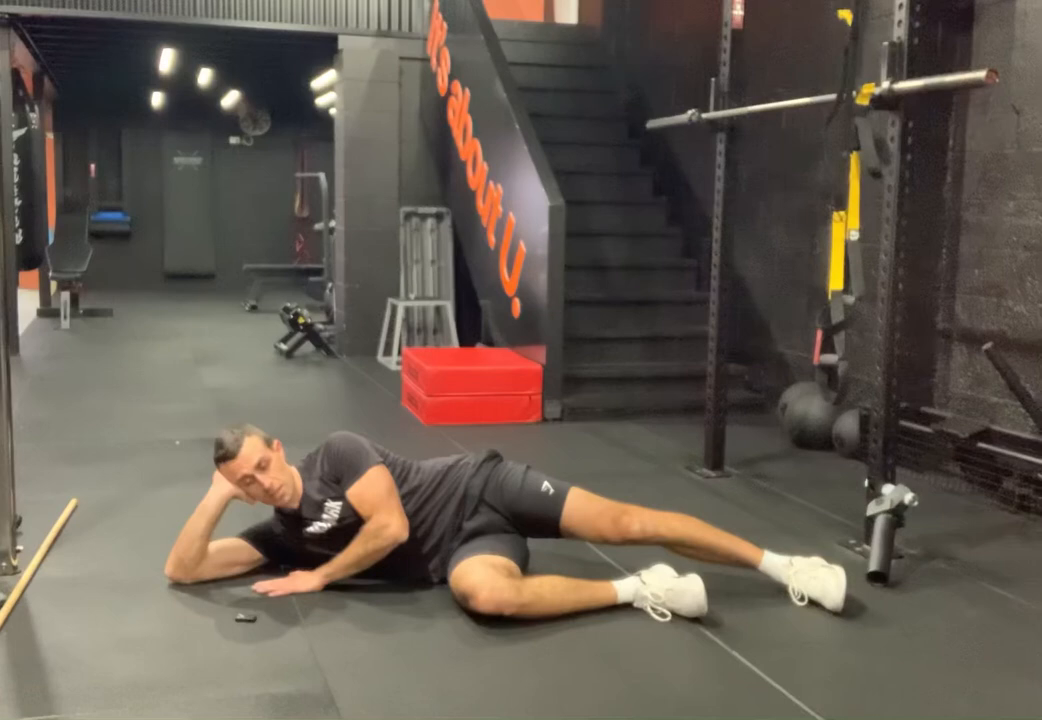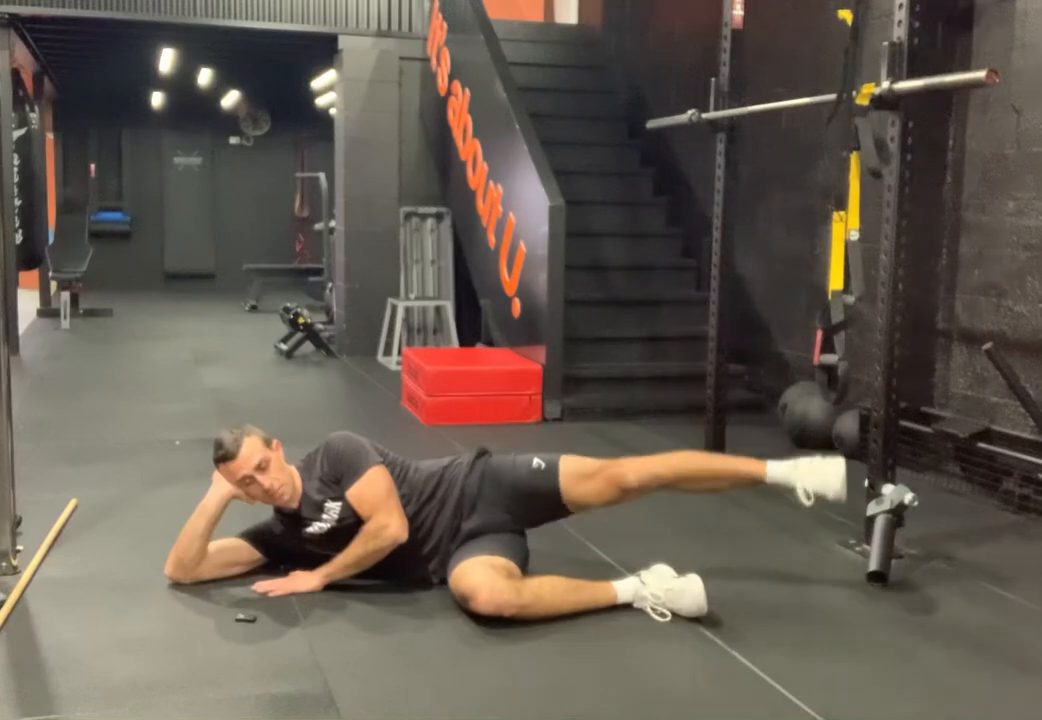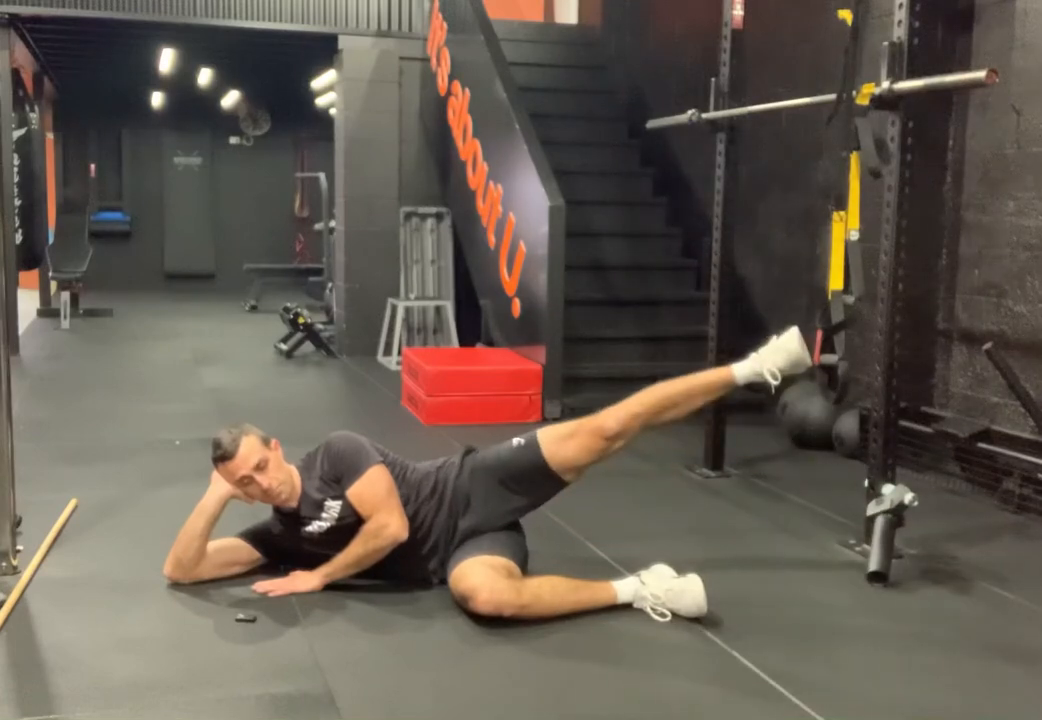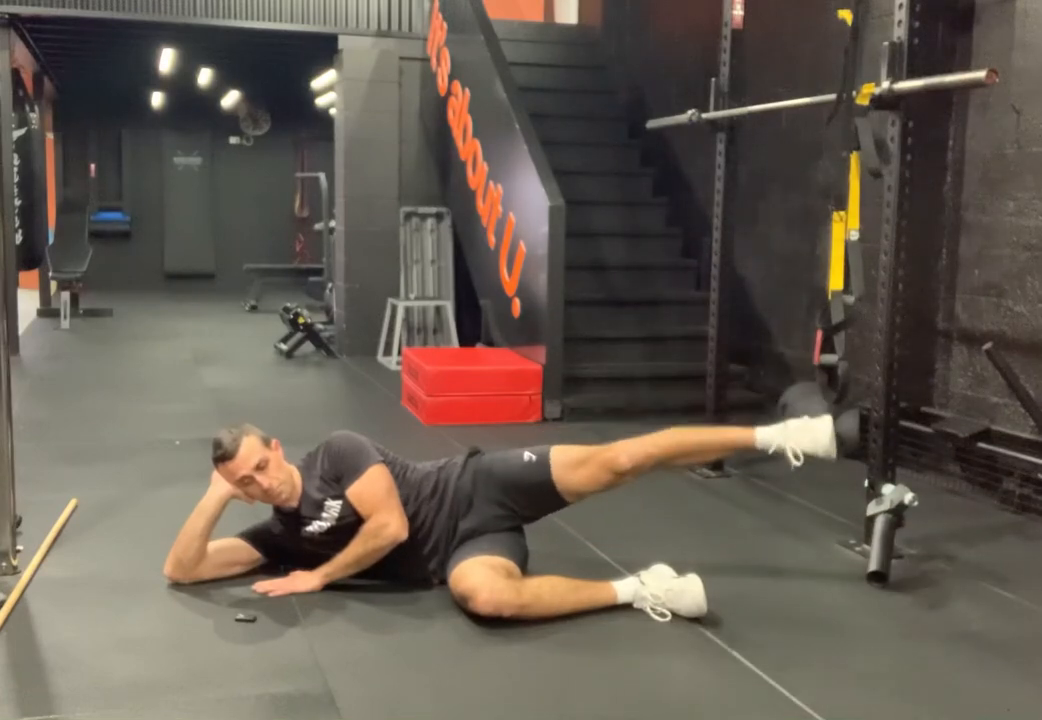
dt=0.7s
person 1, frame 1
left shoulder: (338, 452)
right shoulder: (282, 533)
left elbow: (391, 527)
right elbow: (182, 569)
left wrist: (321, 577)
right wrist: (214, 497)
left hip: (482, 490)
right hip: (461, 550)
left knee: (618, 519)
right knee: (484, 593)
left ankle: (779, 564)
right ankle: (637, 590)
person 1, frame 2
left shoulder: (337, 453)
right shoulder: (280, 534)
left elbow: (390, 528)
right elbow: (181, 570)
left wrist: (319, 578)
right wrist: (215, 497)
left hip: (480, 488)
right hip: (462, 549)
left knee: (619, 479)
right knee: (486, 595)
left ankle: (785, 473)
right ankle: (638, 590)
person 1, frame 3
left shoulder: (336, 452)
right shoulder: (280, 533)
left elbow: (390, 526)
right elbow: (181, 568)
left wrist: (320, 577)
right wrist: (215, 496)
left hip: (473, 488)
right hip: (459, 549)
left knee: (603, 429)
right knee: (484, 595)
left ankle: (751, 368)
right ankle: (634, 590)
person 1, frame 4
left shoulder: (337, 452)
right shoulder: (279, 536)
left elbow: (391, 526)
right elbow: (181, 569)
left wrist: (320, 577)
right wrist: (214, 497)
left hip: (476, 489)
right hip: (459, 552)
left knee: (615, 460)
right knee: (484, 595)
left ankle: (772, 436)
right ankle: (635, 591)
